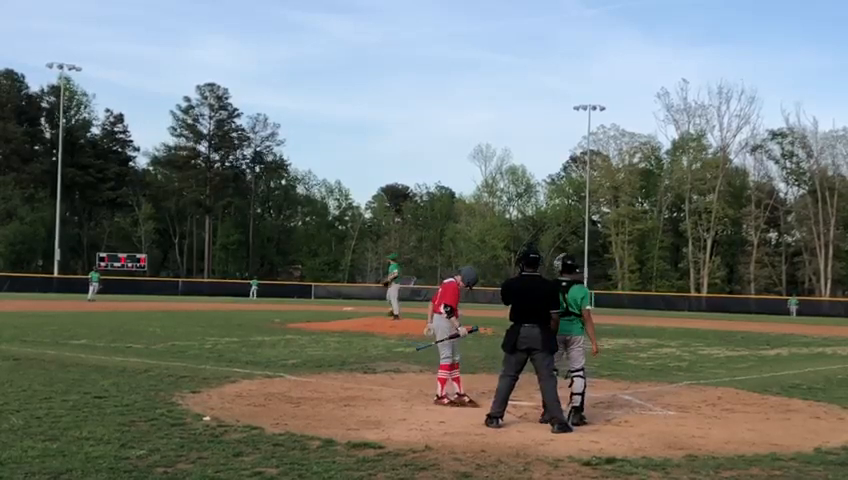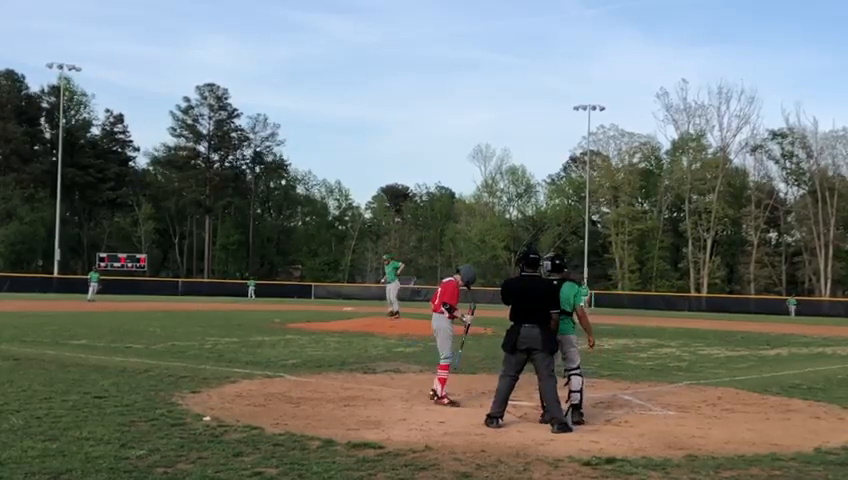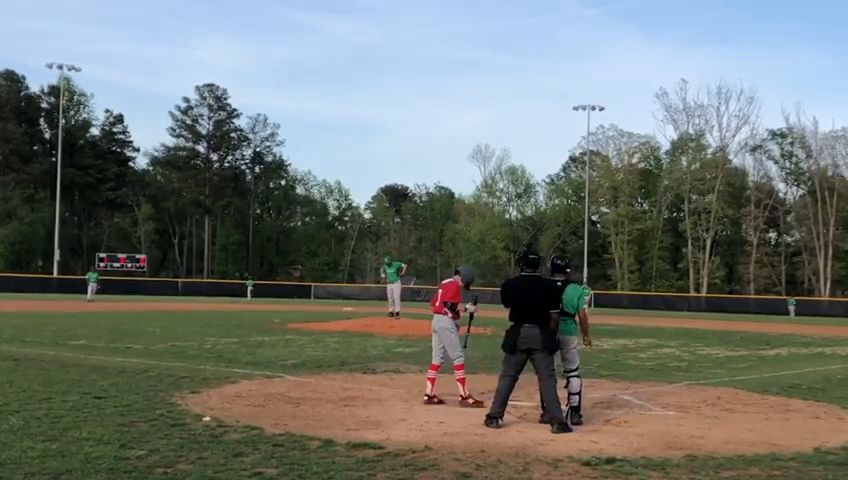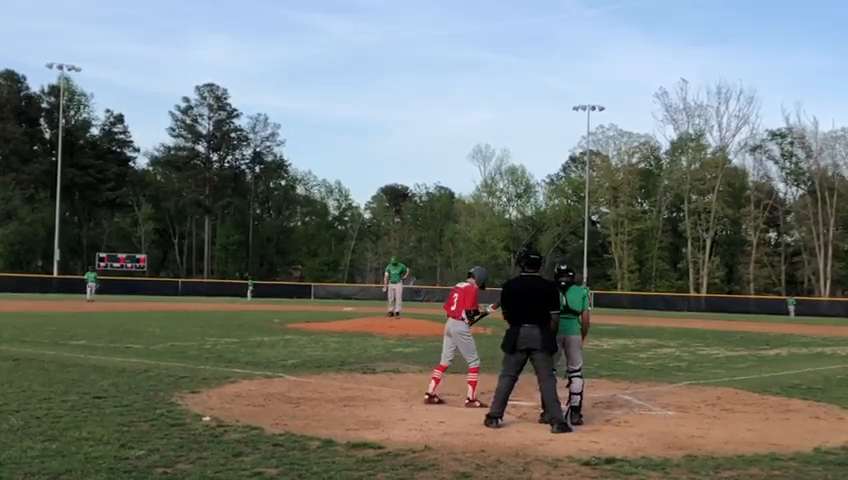
dt=0.4s
person 1, frame 1
left shoulder: (510, 284)
right shoulder: (549, 286)
right elbow: (555, 317)
right wrist: (551, 338)
left hip: (518, 334)
right hip: (541, 335)
left knee: (508, 376)
right knee: (547, 378)
left ankle: (495, 417)
right ankle: (557, 421)
person 1, frame 2
left shoulder: (510, 284)
right shoulder: (548, 286)
right elbow: (555, 318)
right wrist: (551, 338)
left hip: (518, 334)
right hip: (541, 335)
left knee: (508, 376)
right knee: (547, 379)
left ankle: (495, 417)
right ankle: (557, 421)
person 1, frame 3
left shoulder: (509, 284)
right shoulder: (548, 286)
right elbow: (554, 317)
right wrist: (550, 337)
left hip: (517, 334)
right hip: (541, 335)
left knee: (507, 376)
right knee: (547, 378)
left ankle: (494, 417)
right ankle: (557, 421)
person 1, frame 4
left shoulder: (510, 285)
right shoulder: (549, 287)
left elbow: (506, 315)
right elbow: (554, 318)
right wrist: (550, 338)
left hip: (517, 334)
right hip: (541, 335)
left knee: (507, 376)
right knee: (547, 379)
left ankle: (494, 417)
right ankle: (557, 421)
person 2, frame 1
right shoulder: (581, 289)
right elbow: (587, 317)
right wrist: (593, 341)
left hip: (555, 333)
right hip: (575, 334)
right knee: (577, 372)
right ankle: (576, 413)
person 2, frame 2
right shoulder: (572, 287)
right elbow: (581, 314)
right wrist: (590, 334)
right hip: (567, 332)
right knee: (574, 371)
left ankle: (547, 412)
right ankle: (576, 411)
person 2, frame 3
right shoulder: (576, 289)
right elbow: (582, 316)
right wrist: (586, 335)
right hip: (569, 333)
right knee: (573, 373)
left ankle: (547, 412)
right ankle: (575, 413)
person 2, frame 4
right shoulder: (581, 291)
right elbow: (586, 318)
right wrist: (583, 336)
right hip: (573, 333)
right knee: (575, 373)
right ankle: (575, 412)
person 3, frame 1
left shoulder: (447, 283)
right shoulder: (453, 286)
left elbow: (433, 303)
right elbow: (448, 309)
left wrist: (429, 322)
right wrist: (459, 327)
left hip: (438, 321)
right hip: (444, 322)
left knee: (454, 358)
right knee: (446, 359)
left ankle: (460, 395)
right ankle: (440, 396)
person 3, frame 2
left shoulder: (445, 282)
right shoulder: (453, 284)
left elbow: (433, 303)
right elbow: (447, 306)
right wrist: (463, 318)
left hip: (436, 319)
right hip: (443, 322)
left knee: (445, 358)
right knee: (446, 359)
left ankle: (435, 390)
right ankle: (440, 396)
person 3, frame 3
left shoulder: (444, 284)
right shoulder: (454, 285)
left elbow: (433, 305)
right elbow: (448, 305)
right wrist: (466, 308)
left hip: (436, 321)
right hip: (446, 323)
left knee: (437, 359)
right knee: (458, 358)
left ankle: (429, 395)
right ankle: (464, 396)
person 3, frame 4
left shoulder: (457, 287)
right shoulder: (472, 290)
left elbow: (446, 307)
right elbow: (471, 313)
right wrist: (486, 310)
left hip: (449, 324)
right hip: (461, 327)
left knee: (445, 361)
right knee: (474, 362)
left ankle: (430, 394)
right ankle: (471, 399)
